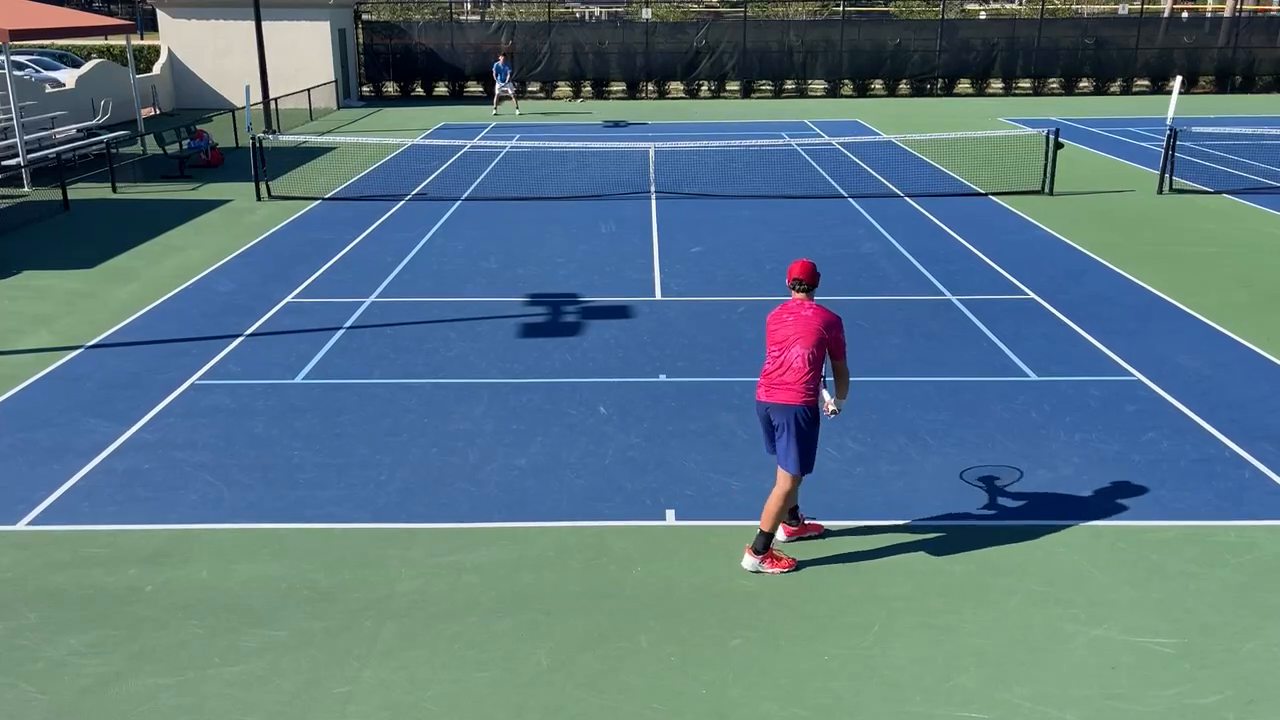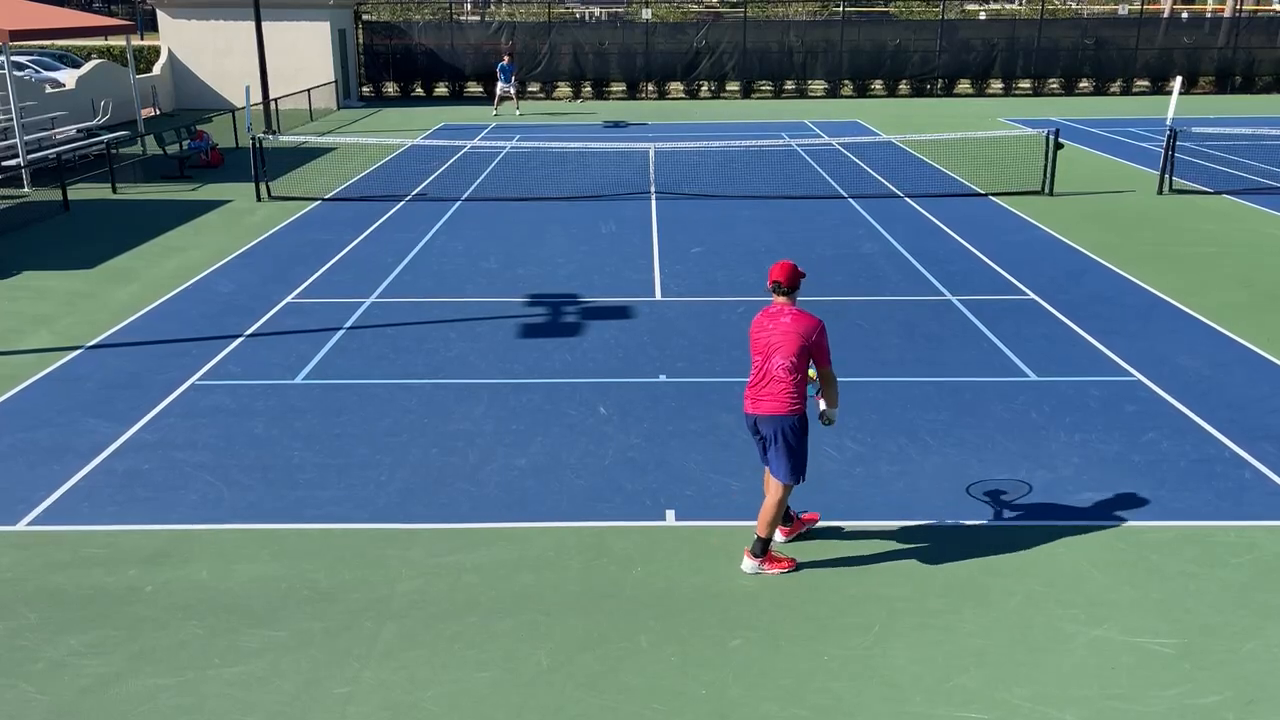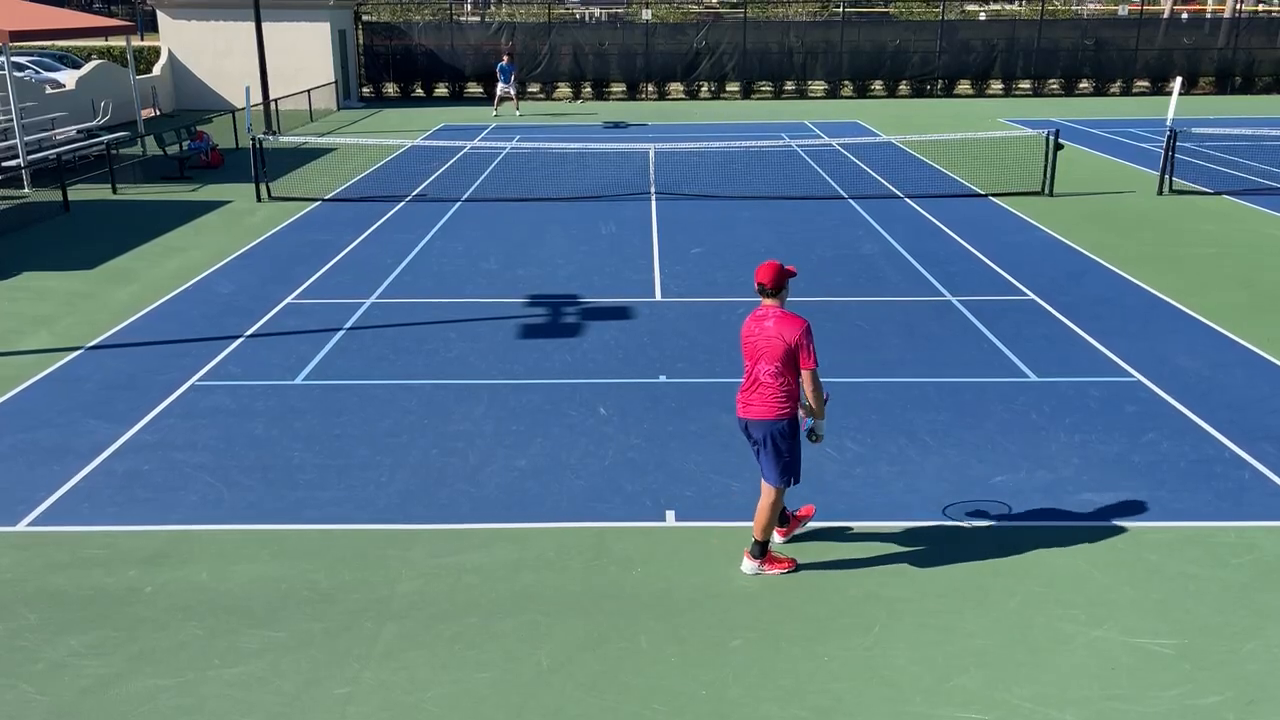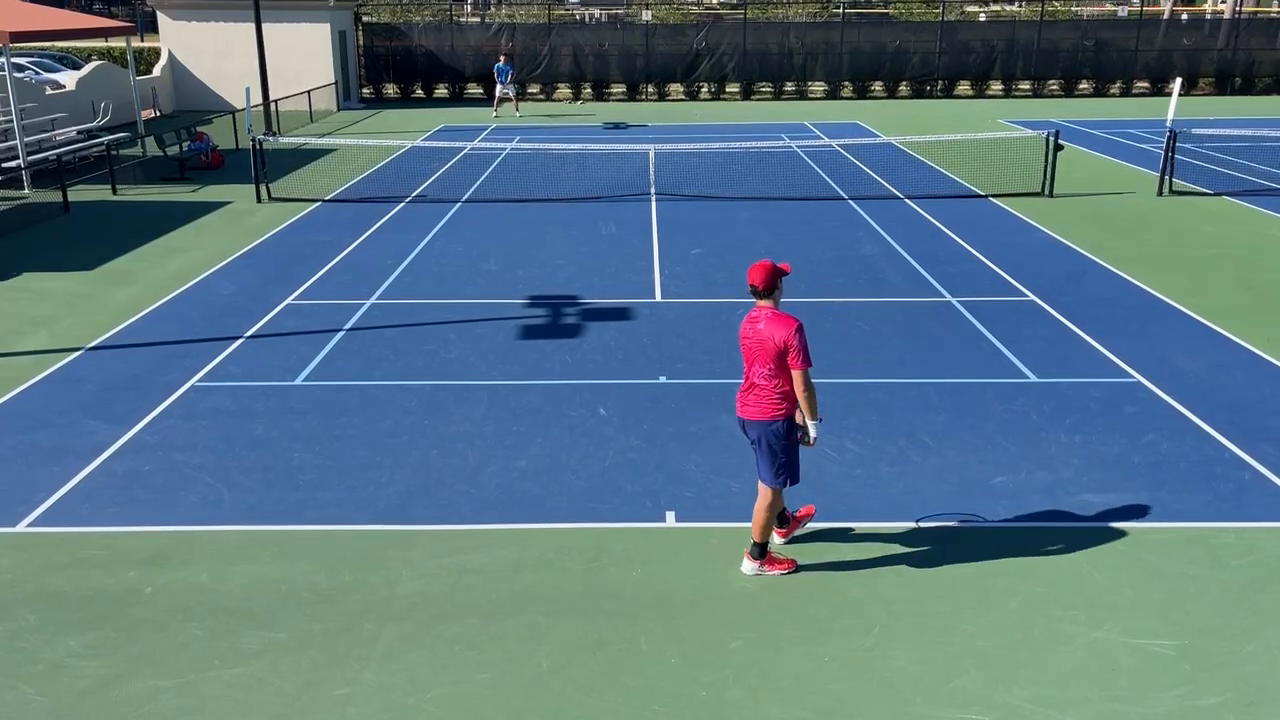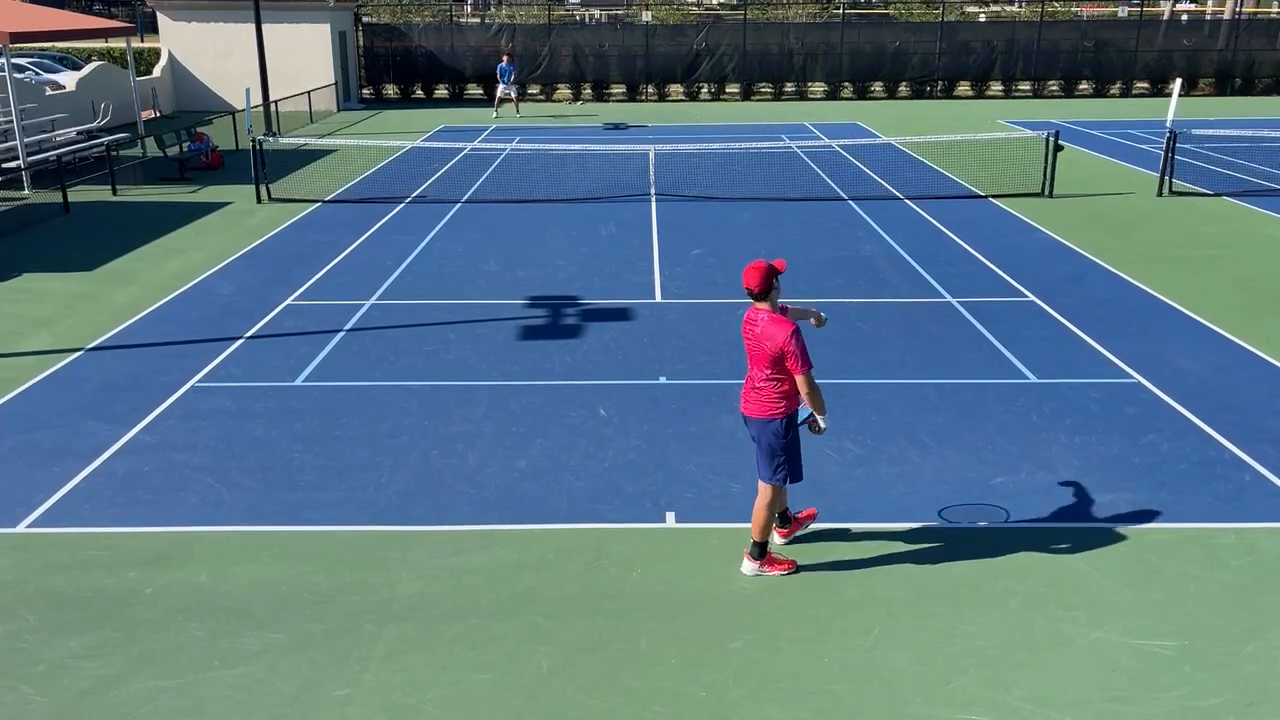
dt=0.3s
person 1, frame 1
left shoulder: (774, 316)
right shoulder: (830, 320)
right elbow: (840, 371)
right wrist: (838, 401)
left hip: (765, 398)
right hip: (797, 405)
left knee: (787, 466)
right knee: (788, 479)
left ankle: (791, 523)
right ankle: (757, 553)
person 1, frame 2
left shoulder: (758, 321)
right shoulder: (812, 325)
right elbow: (827, 378)
right wrist: (831, 409)
left hip: (753, 408)
right hip: (784, 413)
left knee: (772, 471)
right knee: (781, 485)
left ankle: (787, 523)
right ankle: (757, 555)
person 1, frame 3
left shoulder: (749, 323)
right shoulder: (798, 327)
right elbow: (811, 384)
left wrist: (799, 405)
right wrist: (819, 421)
left hip: (746, 411)
right hip: (775, 417)
left knee: (771, 474)
right knee: (773, 487)
left ankle: (783, 523)
right ankle: (756, 557)
person 1, frame 4
left shoulder: (748, 322)
right shoulder: (790, 327)
right elbow: (802, 386)
left wrist: (795, 411)
right wrist: (812, 423)
left hip: (747, 410)
right hip: (772, 417)
left knee: (772, 476)
right knee: (770, 487)
left ankle: (783, 523)
right ankle: (756, 557)
person 1, frame 5
left shoulder: (752, 315)
right shoulder: (788, 332)
left elbow: (783, 311)
right elbow: (806, 387)
left wrist: (810, 314)
right wrist: (821, 415)
left hip: (753, 407)
right hip: (774, 415)
left knee: (777, 475)
right knee: (770, 486)
left ankle: (784, 524)
right ankle: (756, 558)
